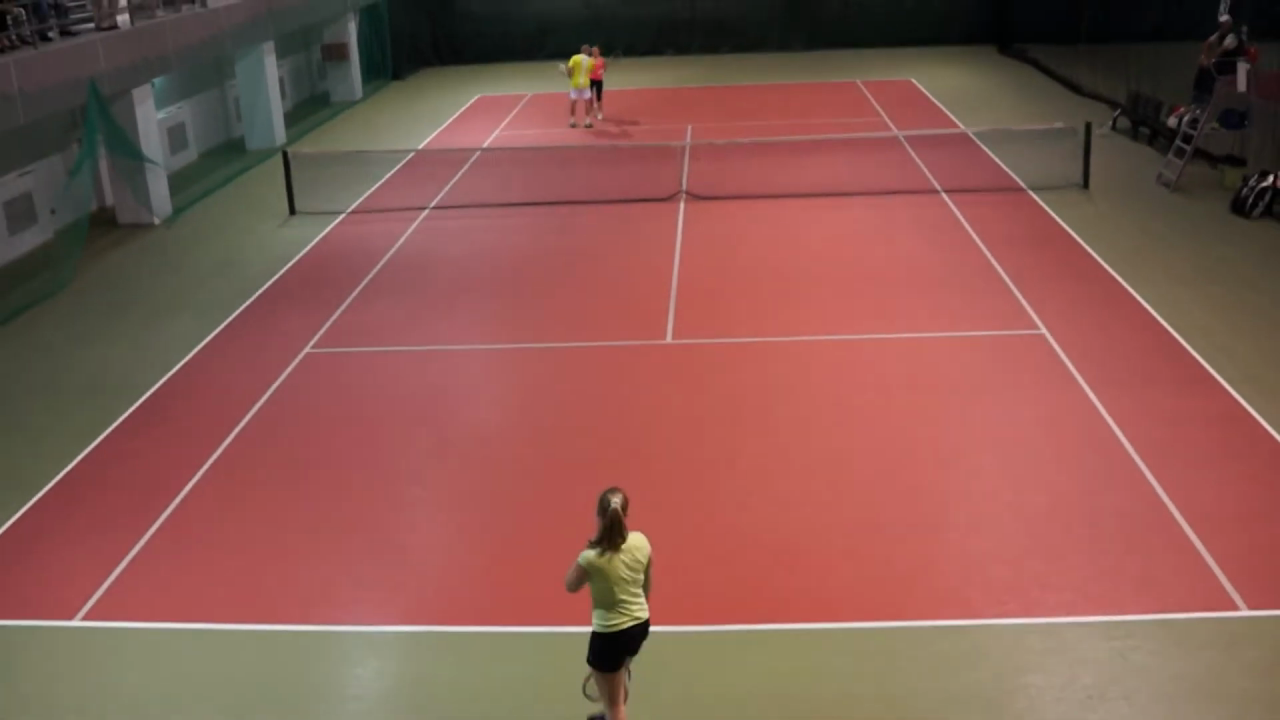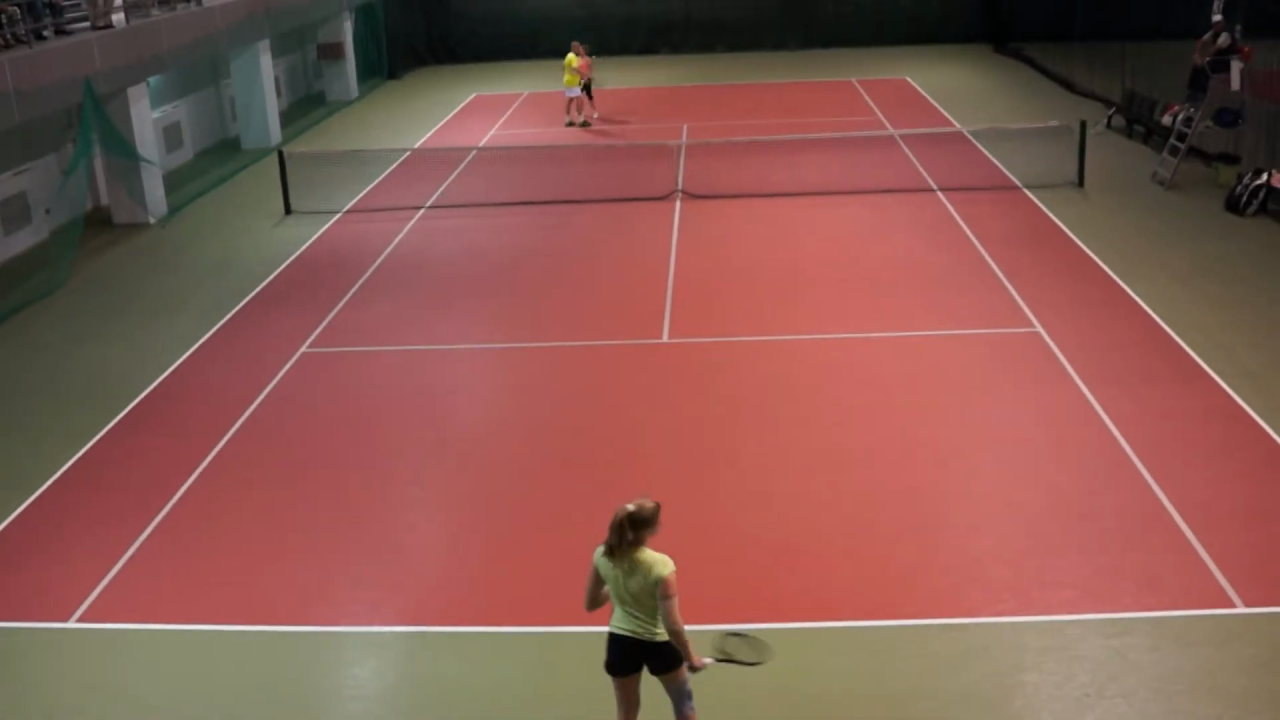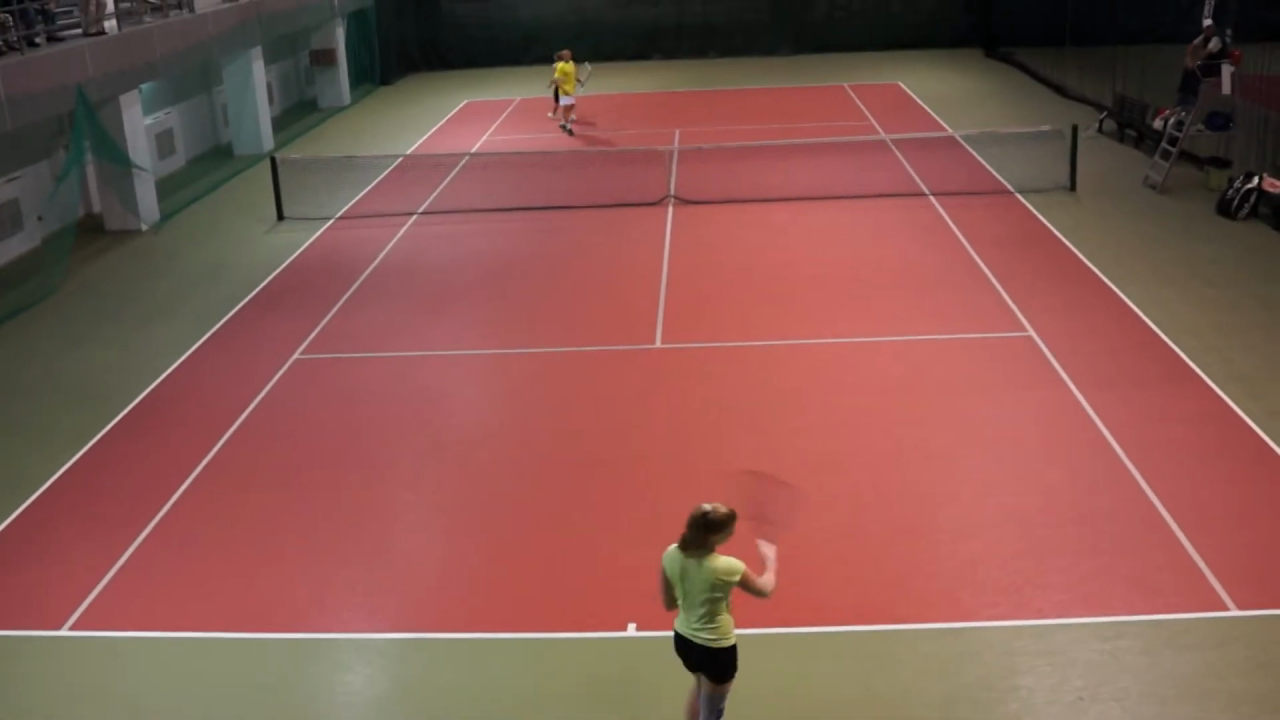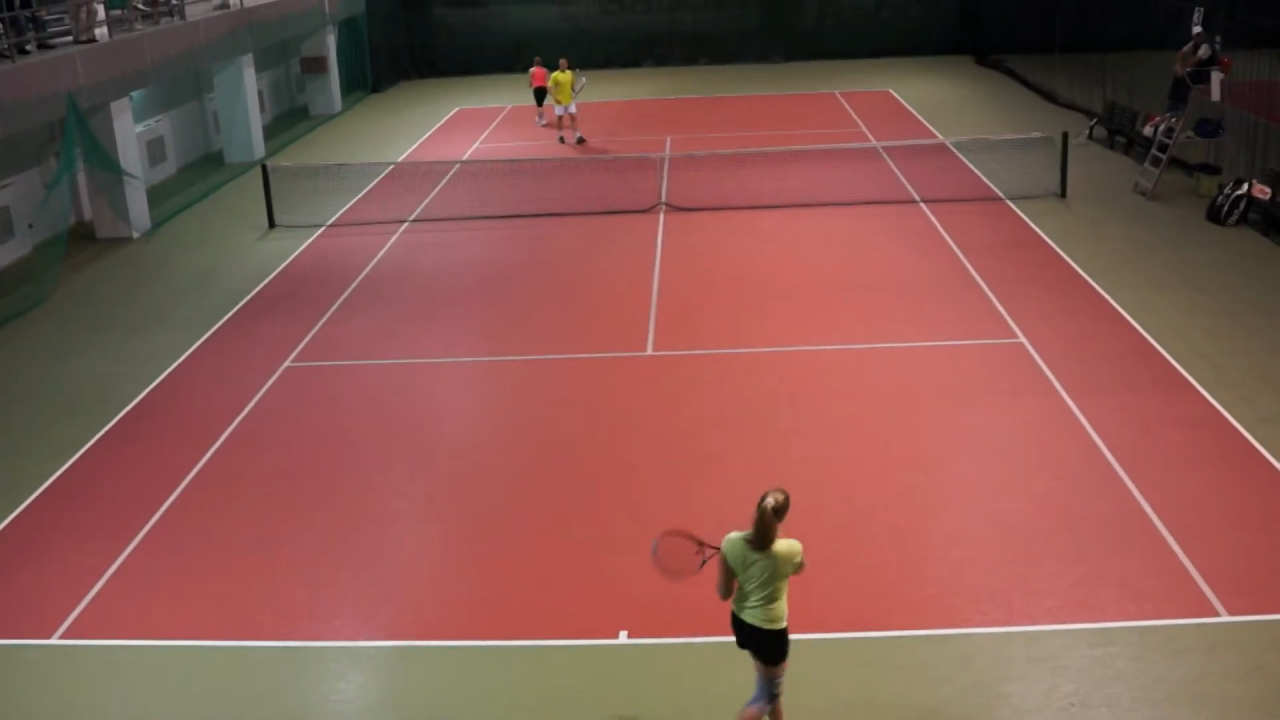
dt=0.5s
person 1, frame 1
left shoulder: (591, 558)
right shoulder: (641, 542)
left elbow: (571, 586)
left hip: (610, 633)
right hip: (640, 624)
right knee: (618, 676)
person 1, frame 2
left shoulder: (603, 556)
right shoulder: (661, 565)
left elbow: (590, 604)
right elbow: (672, 624)
right wrist: (690, 656)
left hip: (620, 641)
right hip: (659, 644)
right knee: (683, 700)
person 1, frame 3
left shoulder: (671, 554)
right shoulder: (729, 567)
left elbow: (669, 603)
right elbow: (765, 589)
right wrist: (770, 558)
left hip: (683, 638)
right hip: (716, 648)
left knee: (700, 689)
person 1, frame 4
left shoulder: (731, 543)
right shoulder: (791, 550)
left elbow: (724, 594)
left hip: (741, 621)
right hip: (770, 629)
left knee: (770, 679)
right knee: (766, 696)
